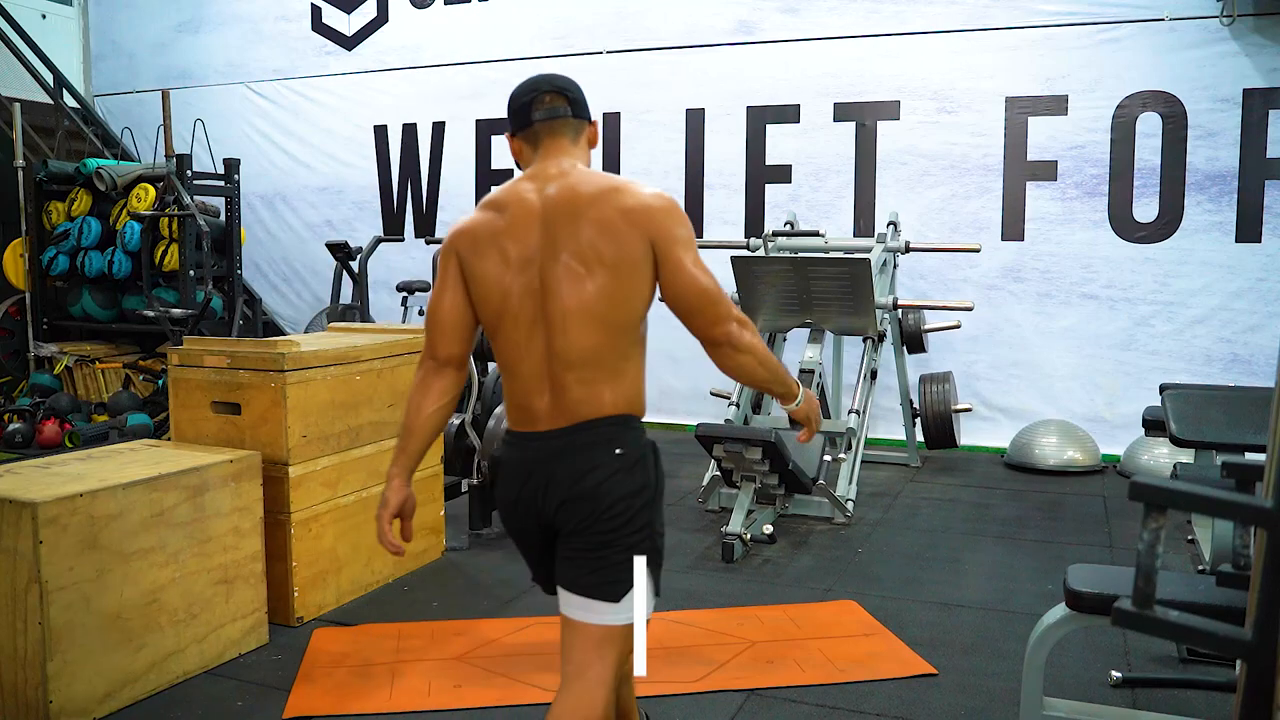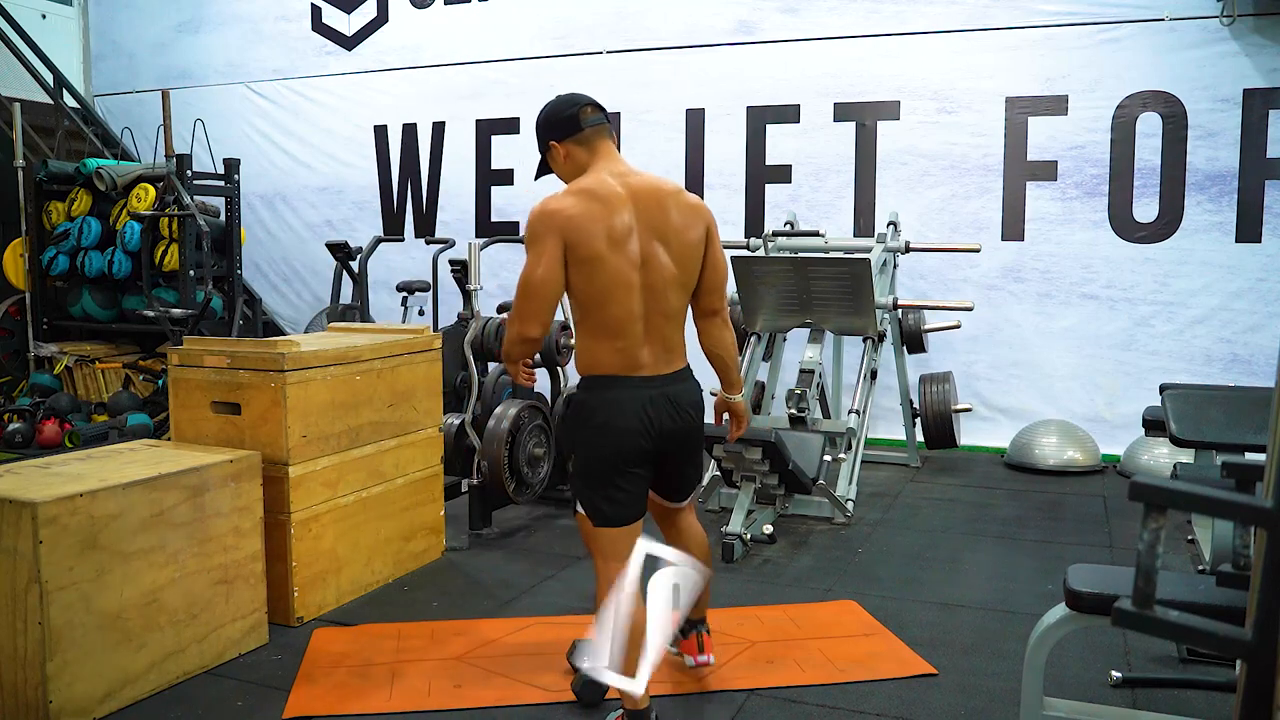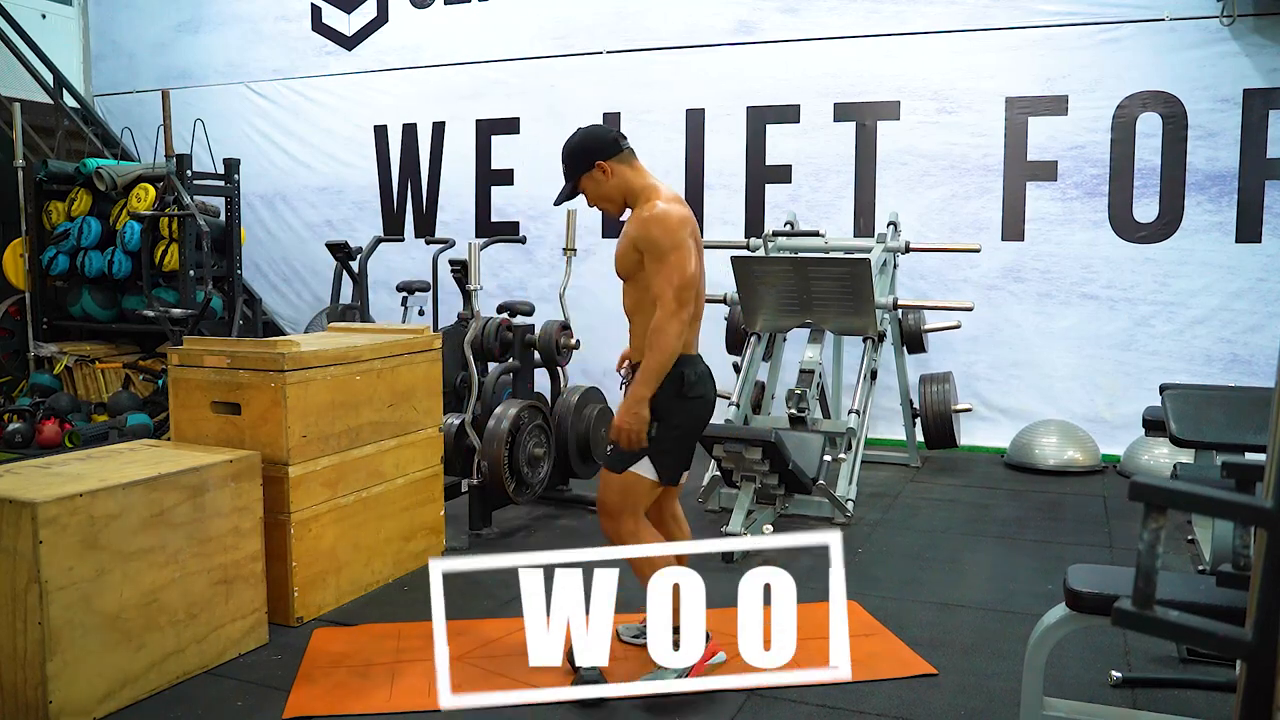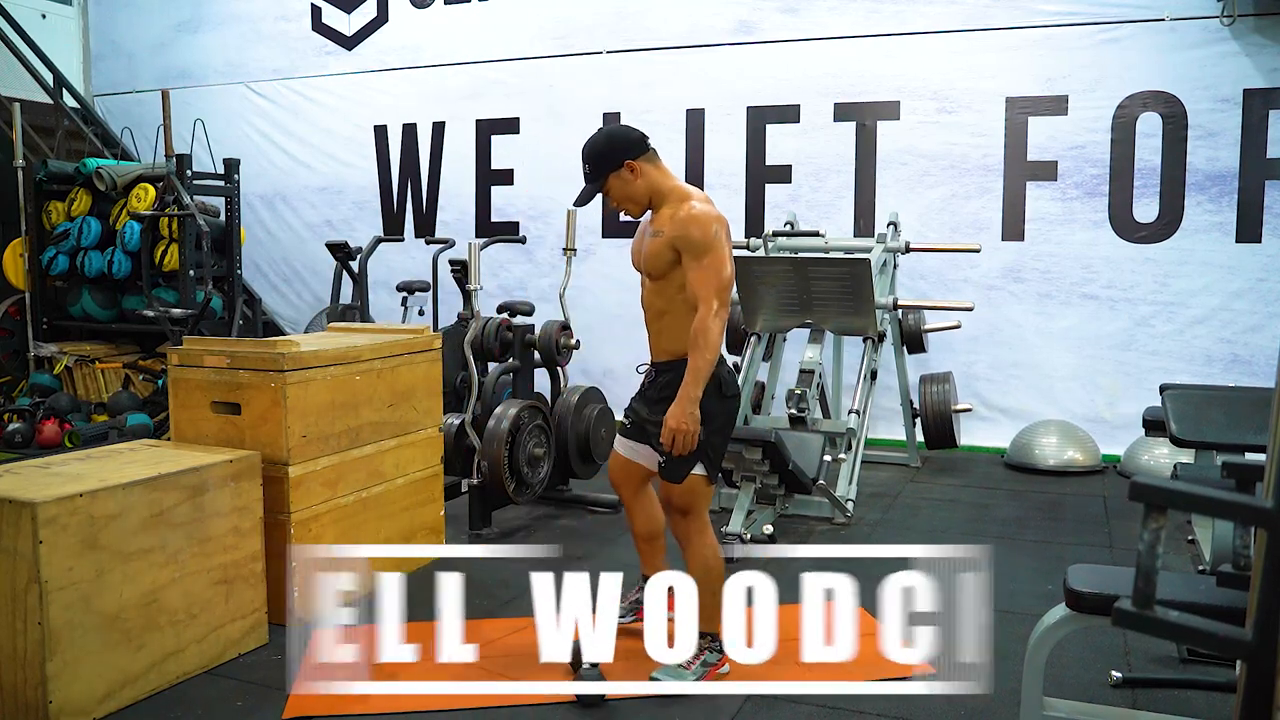
dt=0.5s
person 1, frame 1
left shoulder: (472, 233)
right shoulder: (645, 209)
left elbow: (440, 366)
right elbow: (722, 331)
left wrist: (399, 478)
right wrist: (790, 392)
left hip: (522, 466)
right hip: (609, 463)
left knee: (596, 623)
right knee: (591, 664)
person 1, frame 2
left shoulder: (559, 212)
right shoulder: (691, 207)
left elbow: (528, 326)
right elbow: (714, 313)
left wrist: (513, 358)
right wrist: (732, 389)
left hip: (606, 406)
right hip: (677, 396)
left knee: (615, 563)
right knee: (677, 516)
right ankle: (696, 634)
person 1, frame 3
left shoulder: (660, 216)
right shoulder: (654, 215)
left elbow: (674, 313)
left wrist: (637, 395)
left hip: (673, 389)
right hip: (672, 383)
left knee: (618, 511)
right knee: (658, 505)
left ankle: (696, 640)
right ankle: (673, 617)
person 1, frame 4
left shoulder: (697, 218)
right shoulder: (654, 219)
left elbow: (711, 312)
left wrist: (688, 399)
left hip: (694, 385)
right hip: (659, 376)
left knee: (685, 512)
right knee: (625, 476)
left ankle: (710, 646)
